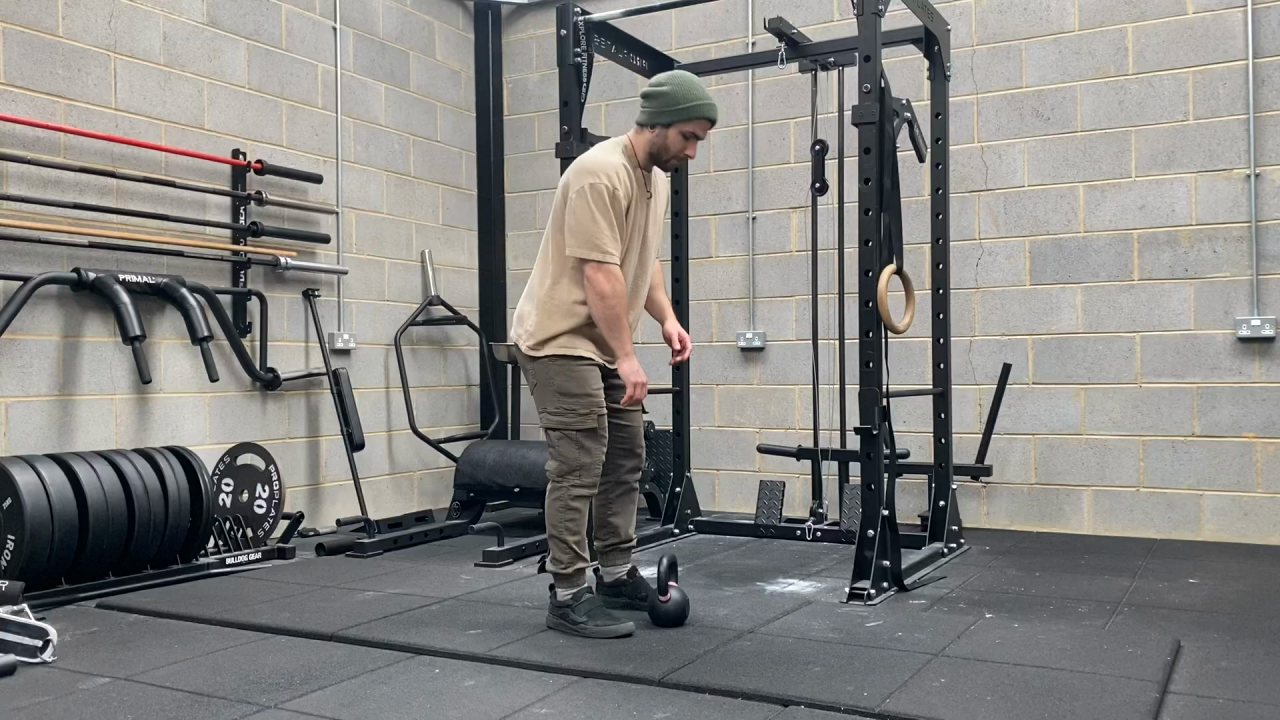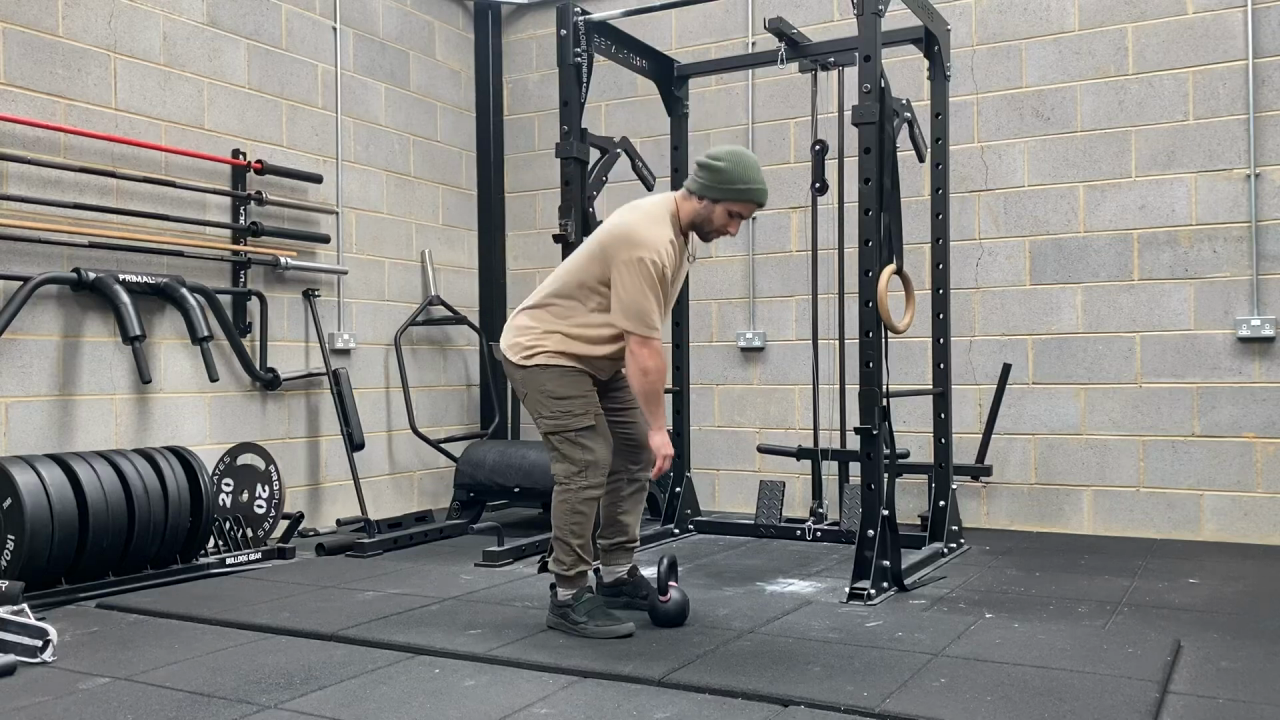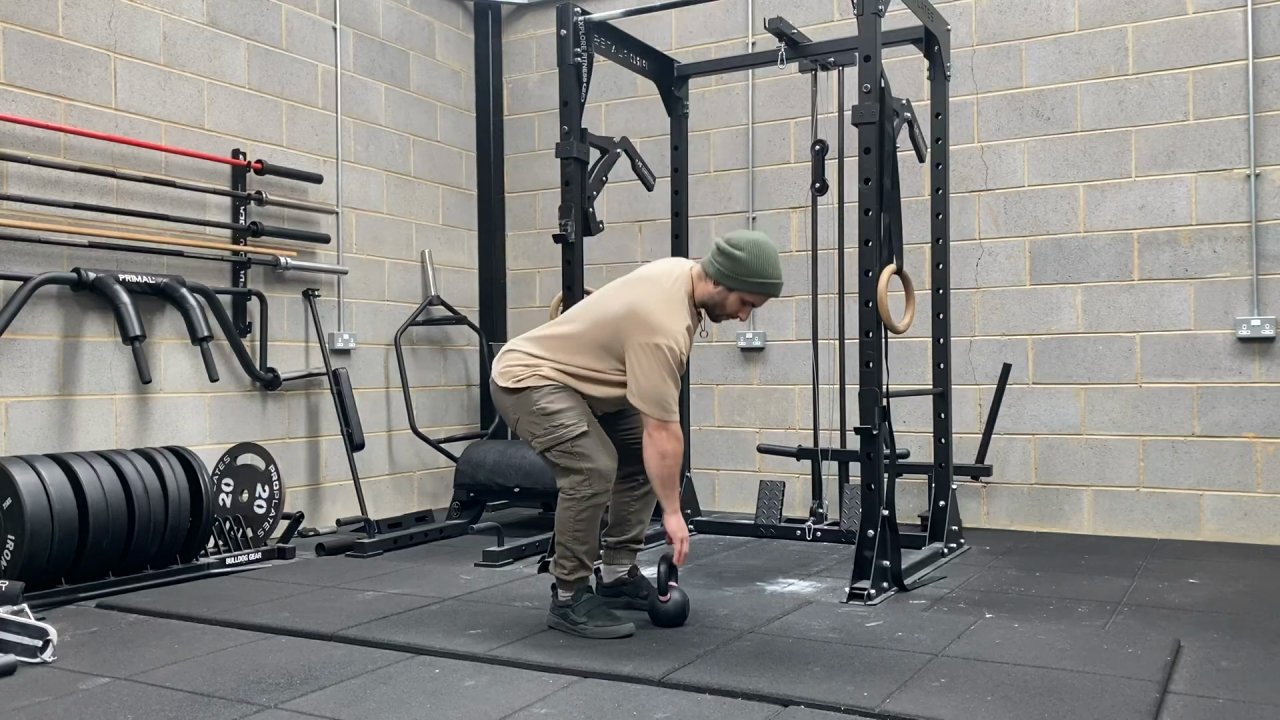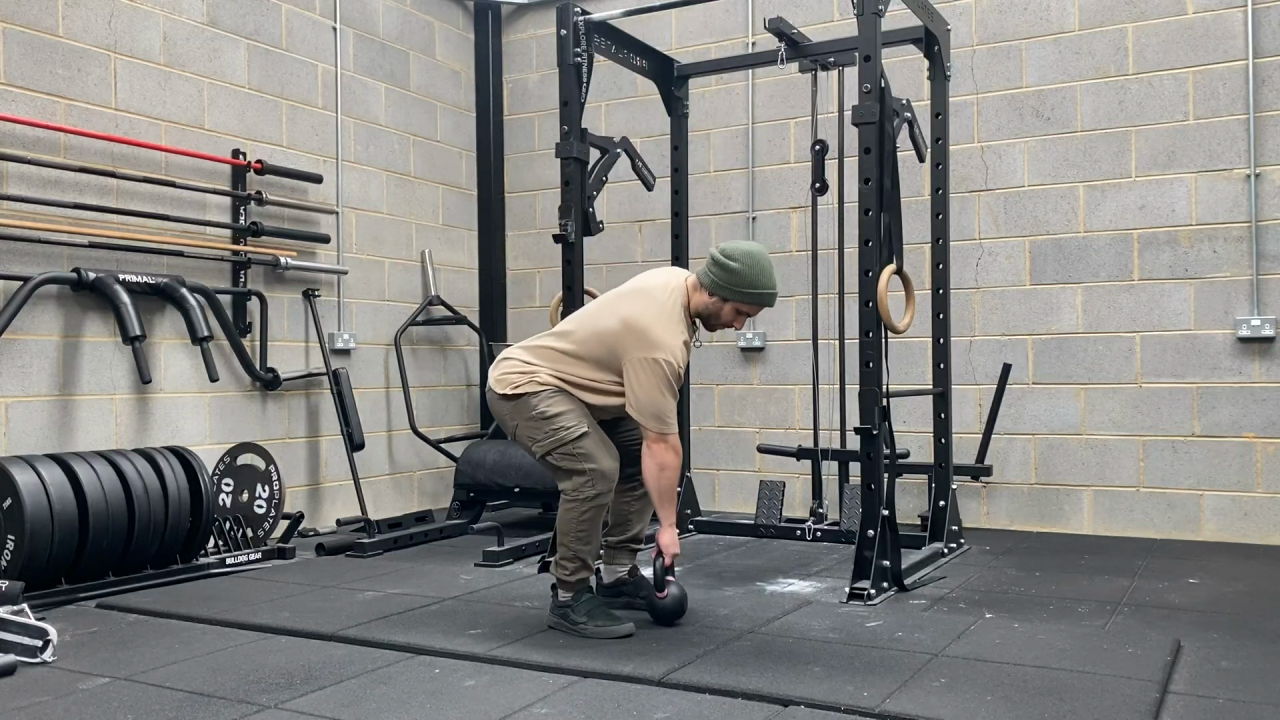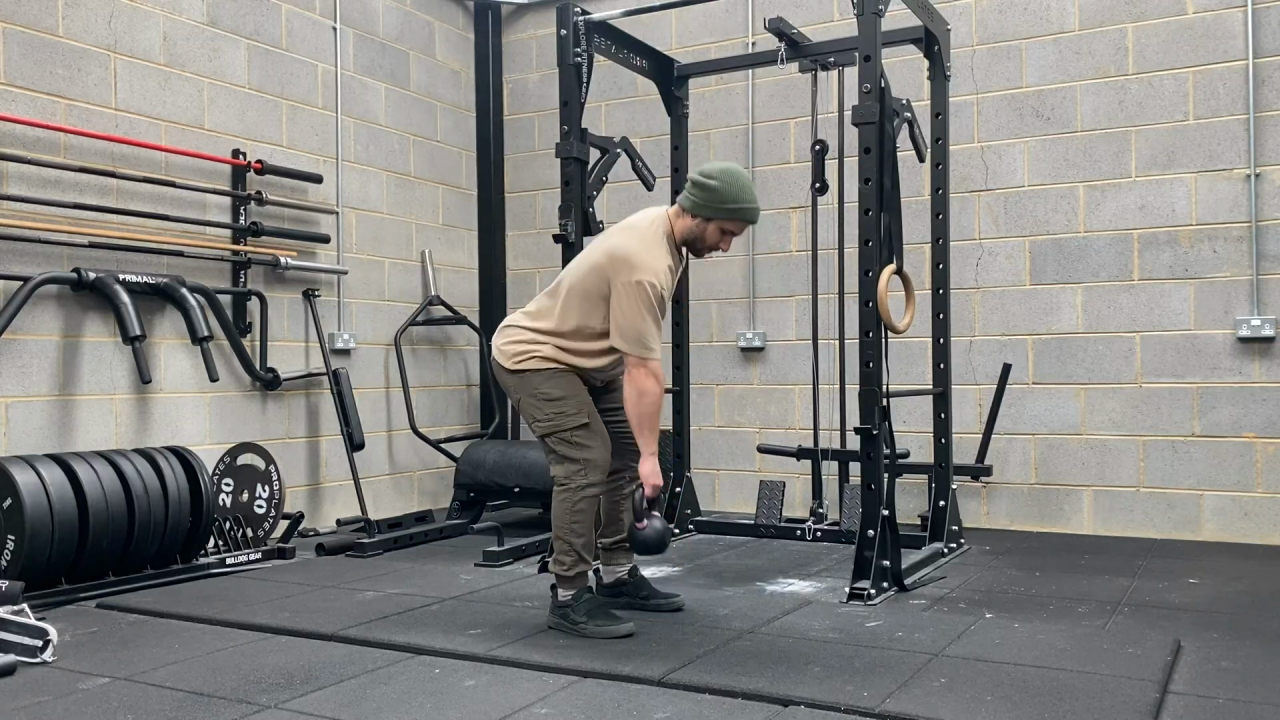
dt=0.3s
person 1, frame 1
left shoulder: (655, 179)
right shoulder: (602, 173)
right elbow: (599, 275)
left wrist: (668, 319)
right wrist: (627, 358)
left hip: (601, 341)
right hip: (561, 339)
left knee: (626, 460)
right knee: (578, 464)
left ankle: (616, 575)
right ankle: (567, 595)
person 1, frame 2
left shoulder: (681, 229)
right shoulder: (647, 241)
right elbow: (643, 347)
right wrist: (658, 428)
left hip: (596, 352)
right hip: (544, 348)
left knee: (631, 455)
right knee: (586, 463)
left ankle: (617, 574)
right ankle: (569, 596)
person 1, frame 3
left shoulder: (684, 273)
right shoulder: (662, 329)
right elbow: (662, 431)
right wrist: (673, 513)
left hip: (576, 375)
right hip: (526, 378)
left knee: (643, 460)
right knee: (592, 468)
left ankle: (616, 575)
right ankle: (570, 596)
person 1, frame 4
left shoulder: (678, 282)
right shoulder: (660, 343)
right elbow: (663, 444)
right wrist: (668, 526)
left hip: (561, 377)
right hip: (522, 385)
left knee: (641, 458)
right knee: (595, 470)
left ankle: (617, 575)
right ankle: (569, 596)
person 1, frame 5
left shoulder: (664, 232)
right shoulder: (646, 263)
right elbow: (641, 370)
right wrist: (649, 458)
left hip: (581, 354)
right hip: (533, 355)
left knee: (623, 461)
right knee: (586, 463)
left ankle: (616, 576)
right ankle: (569, 596)
